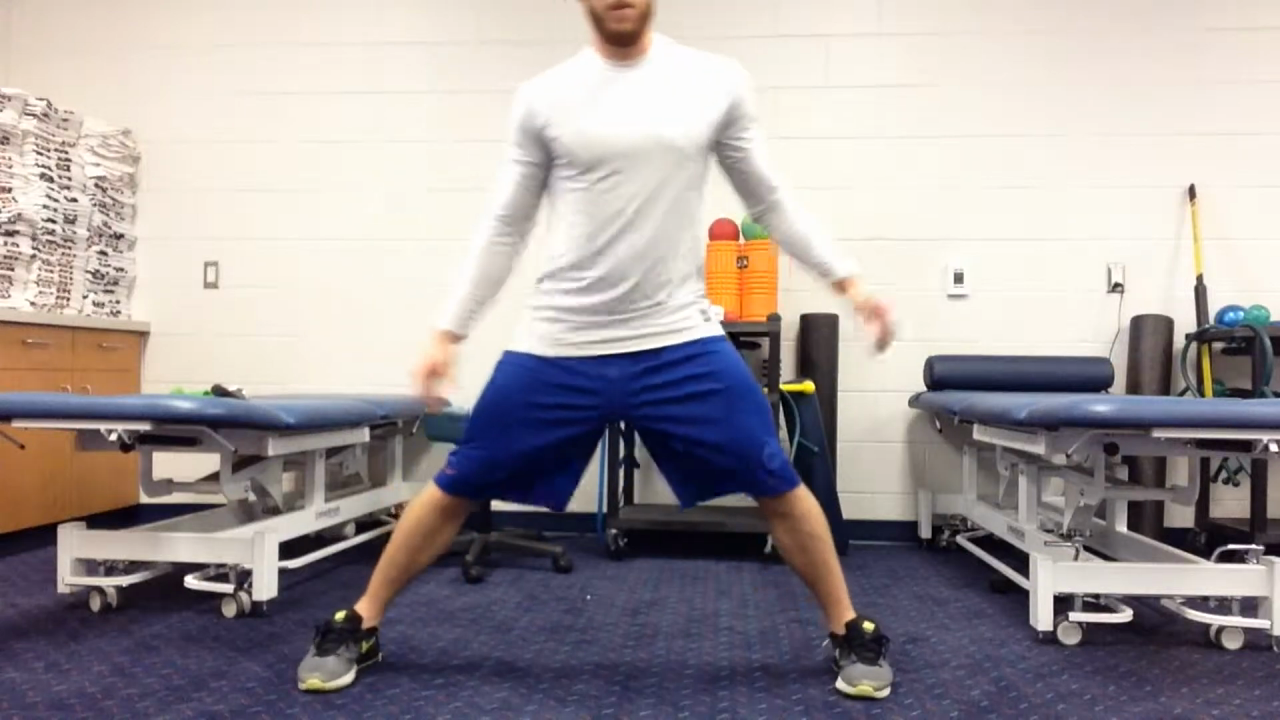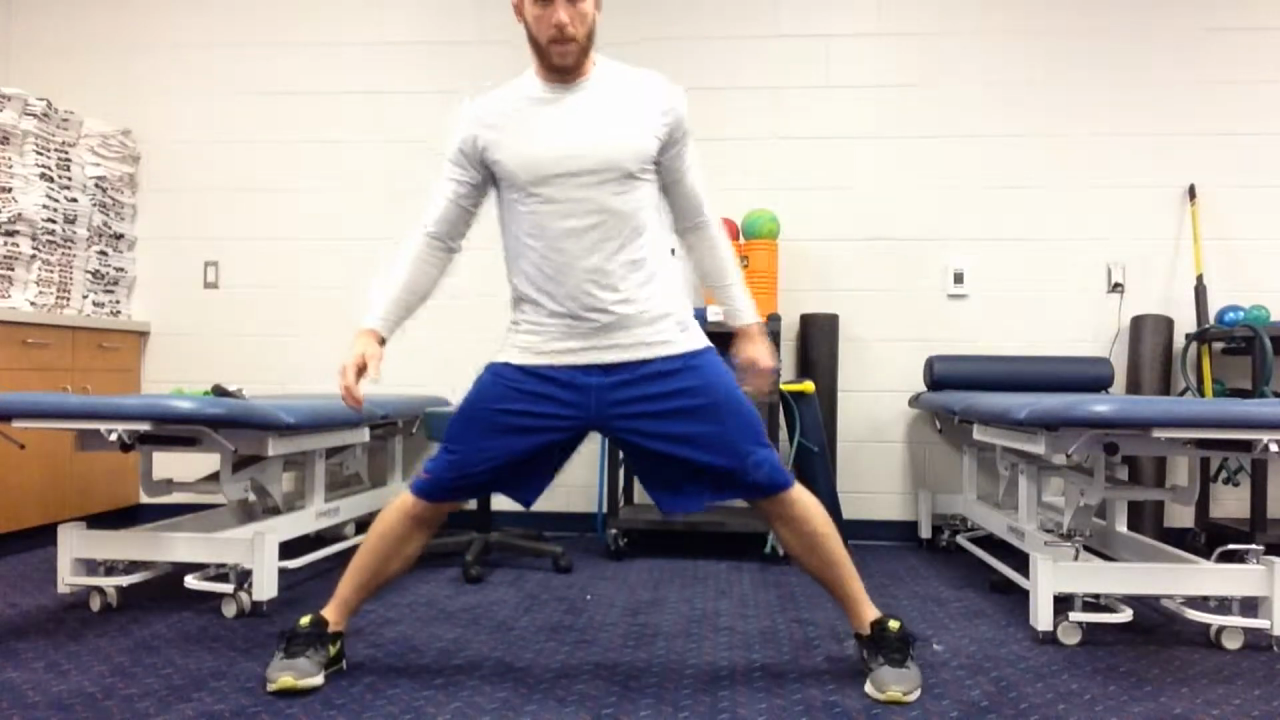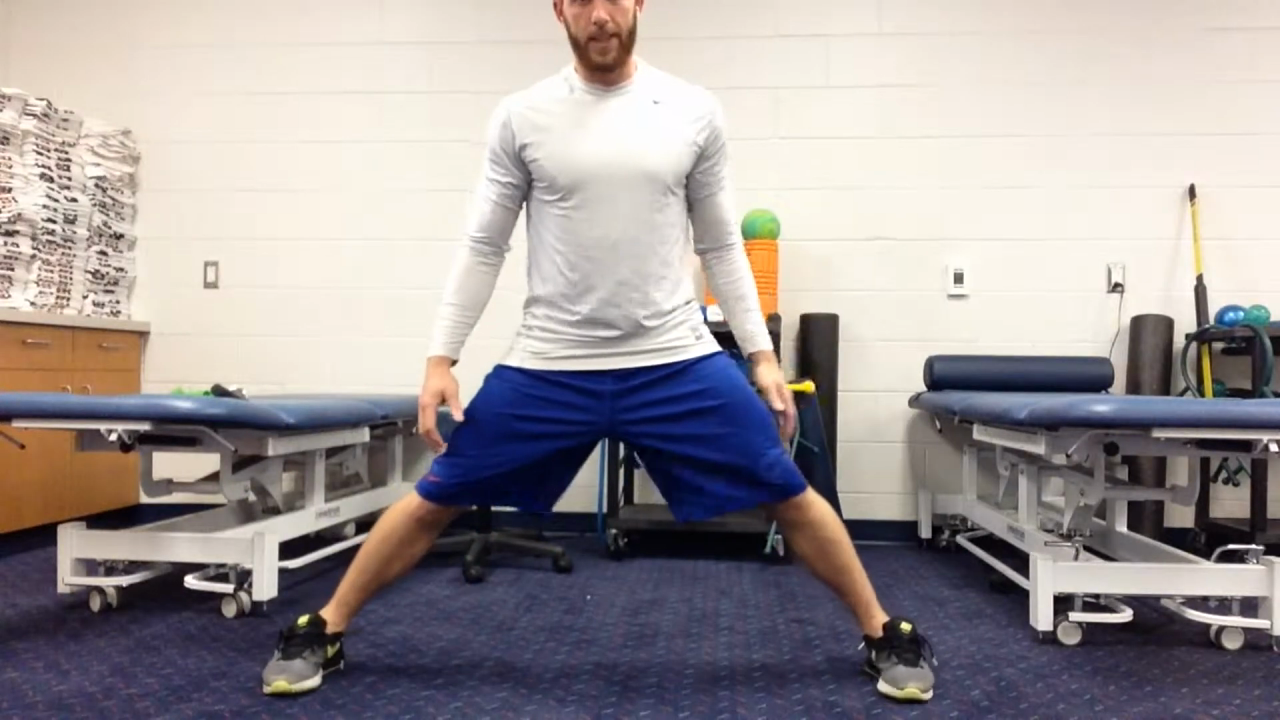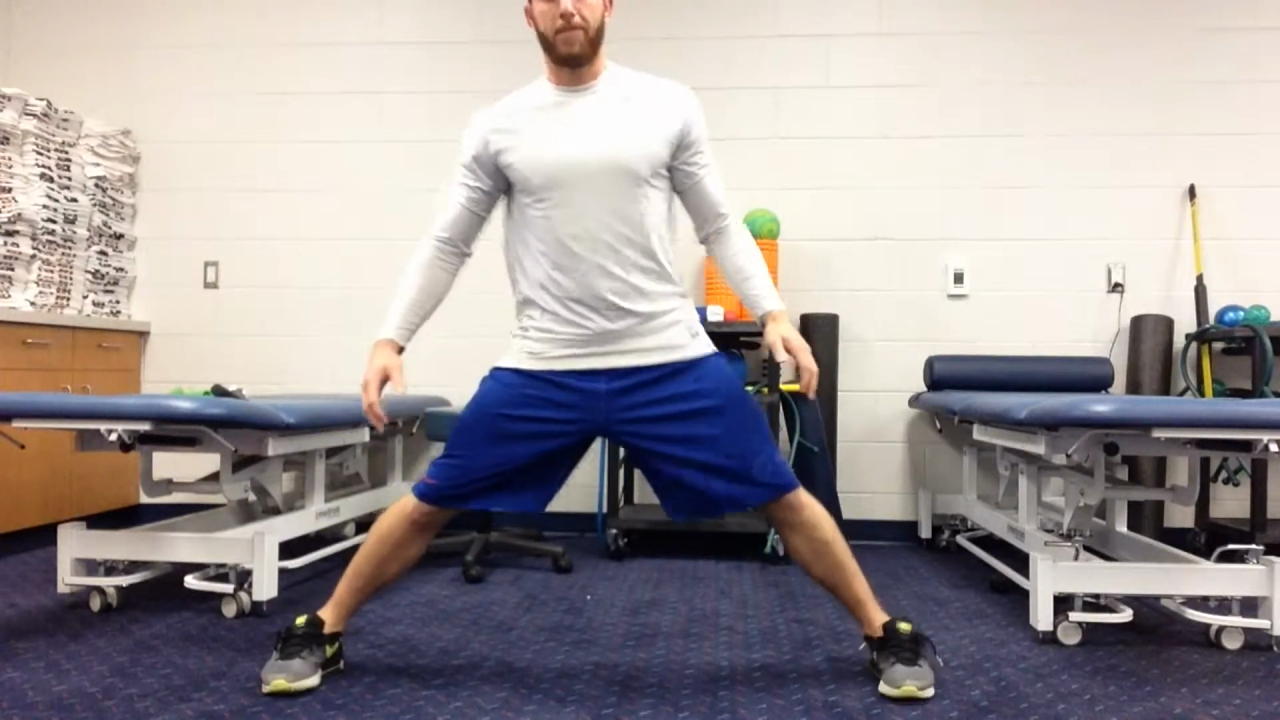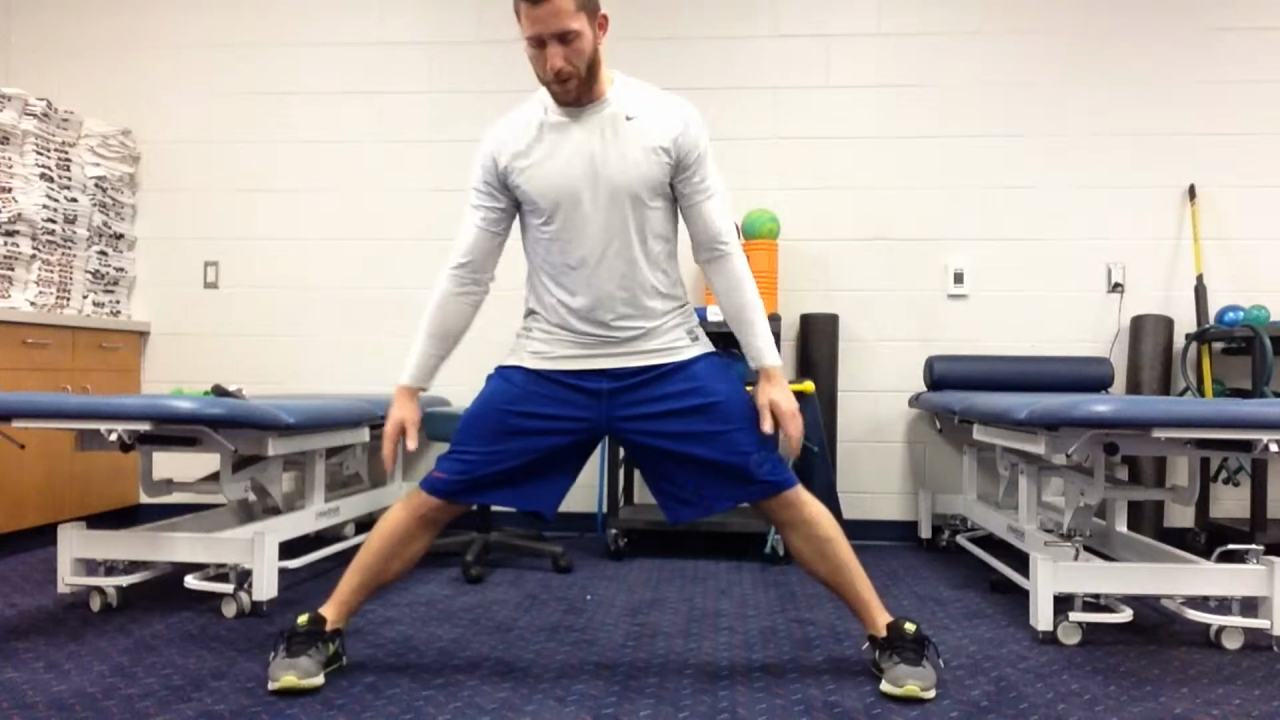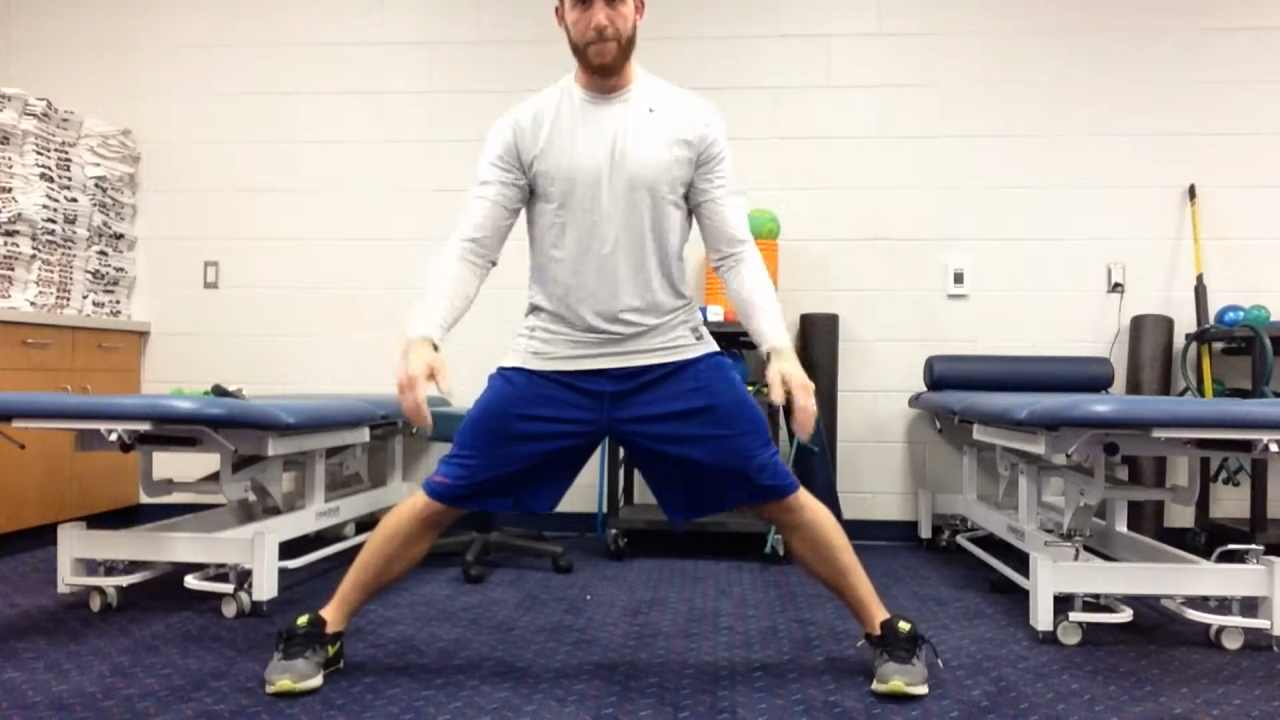
dt=0.7s
person 1, frame 1
left shoulder: (717, 83)
right shoulder: (544, 99)
left elbow: (770, 203)
right elbow: (507, 227)
left wrist: (845, 279)
right wrist: (451, 332)
left hip: (681, 342)
right hip: (556, 348)
left knee: (778, 485)
right knee: (458, 487)
left ankle: (852, 634)
right ankle: (358, 626)
person 1, frame 2
left shoulder: (655, 100)
right shoulder: (486, 120)
left elbow: (695, 225)
right elbow: (436, 239)
left wrist: (746, 326)
right wrist: (373, 330)
left hip: (662, 355)
right hip: (537, 364)
left knee: (773, 488)
right knee: (430, 496)
left ankle: (878, 632)
right ankle: (324, 631)
person 1, frame 3
left shoulder: (695, 112)
right shoulder: (521, 117)
left elbow: (719, 247)
right elbow: (483, 248)
left wrist: (763, 354)
right wrist: (441, 357)
left hip: (678, 363)
right hip: (548, 369)
left knee: (787, 495)
right knee: (436, 500)
left ankle: (885, 635)
right ankle: (321, 632)
person 1, frame 4
left shoulder: (667, 105)
right shoulder: (499, 127)
left elbow: (718, 225)
right elbow: (446, 245)
left wrist: (772, 313)
right wrist: (390, 339)
left hip: (670, 363)
right hip: (544, 370)
left knee: (780, 497)
right knee: (429, 504)
left ankle: (885, 635)
right ankle: (320, 633)
person 1, frame 5
left shoulder: (672, 121)
right shoulder: (505, 143)
left elbow: (719, 253)
right elbow: (468, 274)
left wrist: (769, 367)
right wrist: (410, 385)
left hip: (670, 365)
right hip: (547, 370)
left knee: (782, 494)
right knee: (434, 498)
left ankle: (889, 635)
right ankle: (321, 629)
person 1, frame 6
left shoulder: (692, 121)
right shoulder: (524, 127)
left elbow: (734, 252)
right elbow: (472, 248)
left wrist: (779, 348)
right wrist: (424, 336)
left hip: (675, 365)
right hip: (549, 369)
left knee: (781, 498)
right knee: (440, 502)
left ankle: (887, 634)
right ankle: (322, 630)
